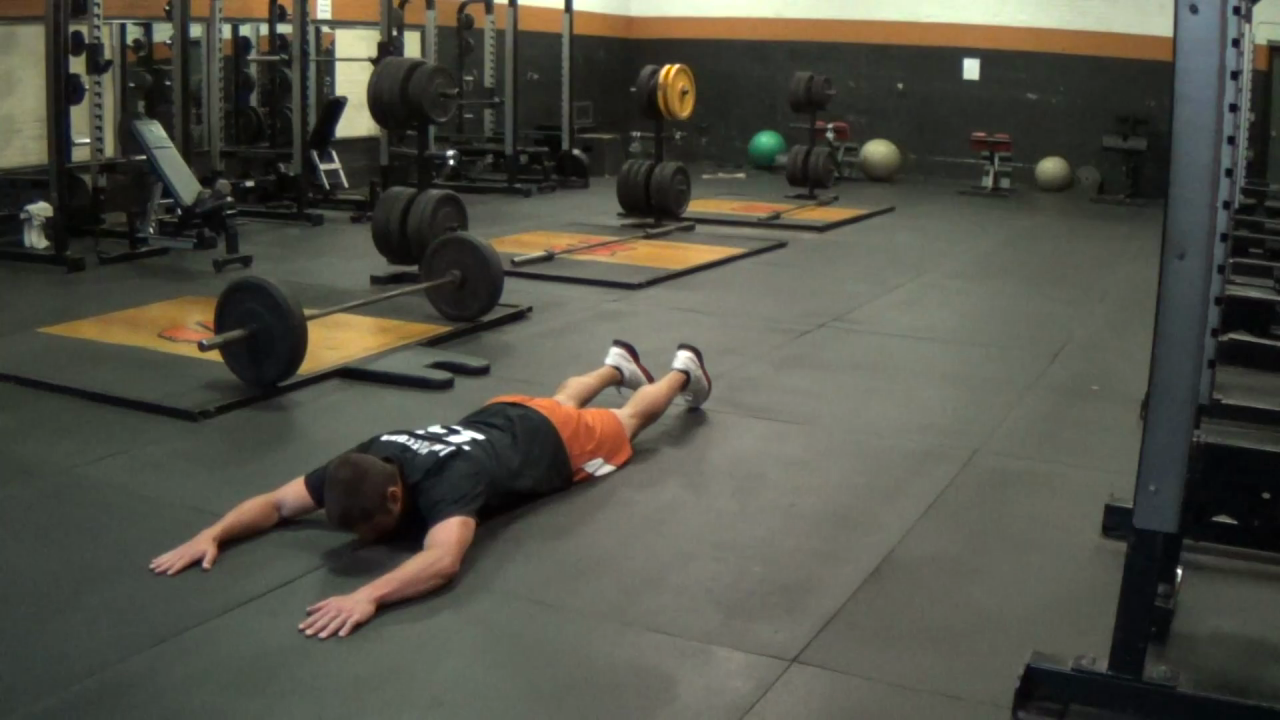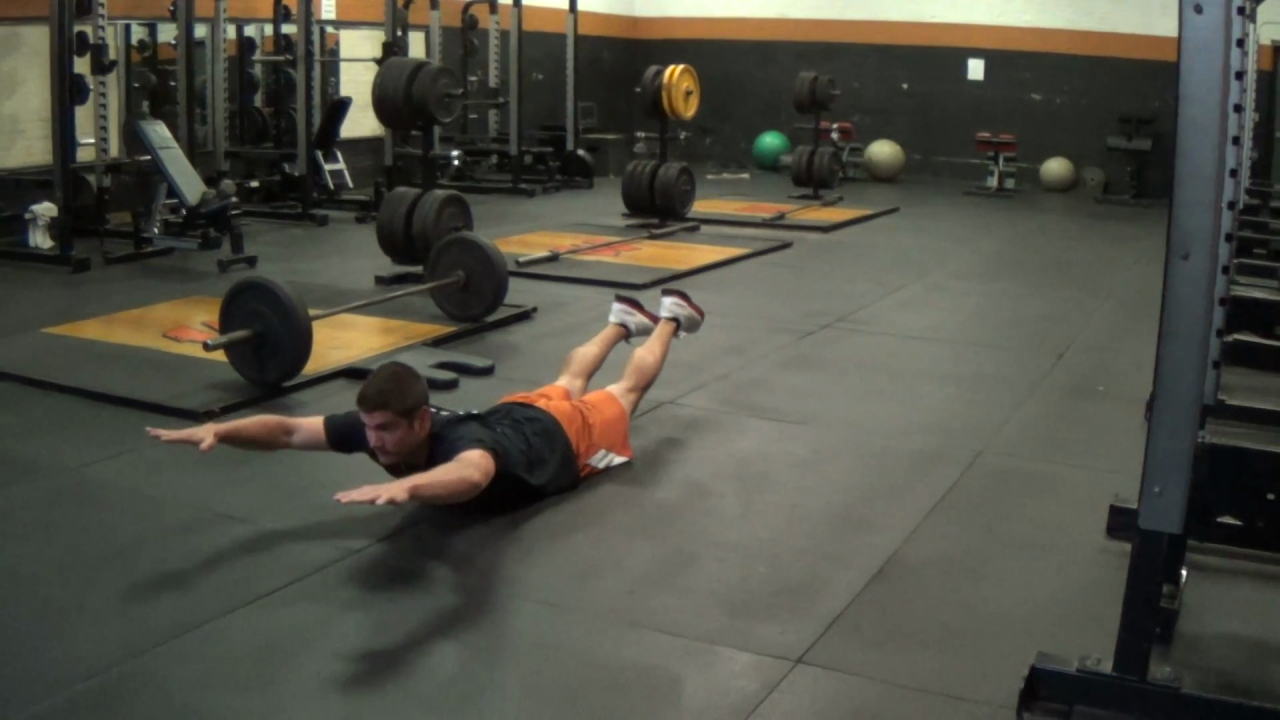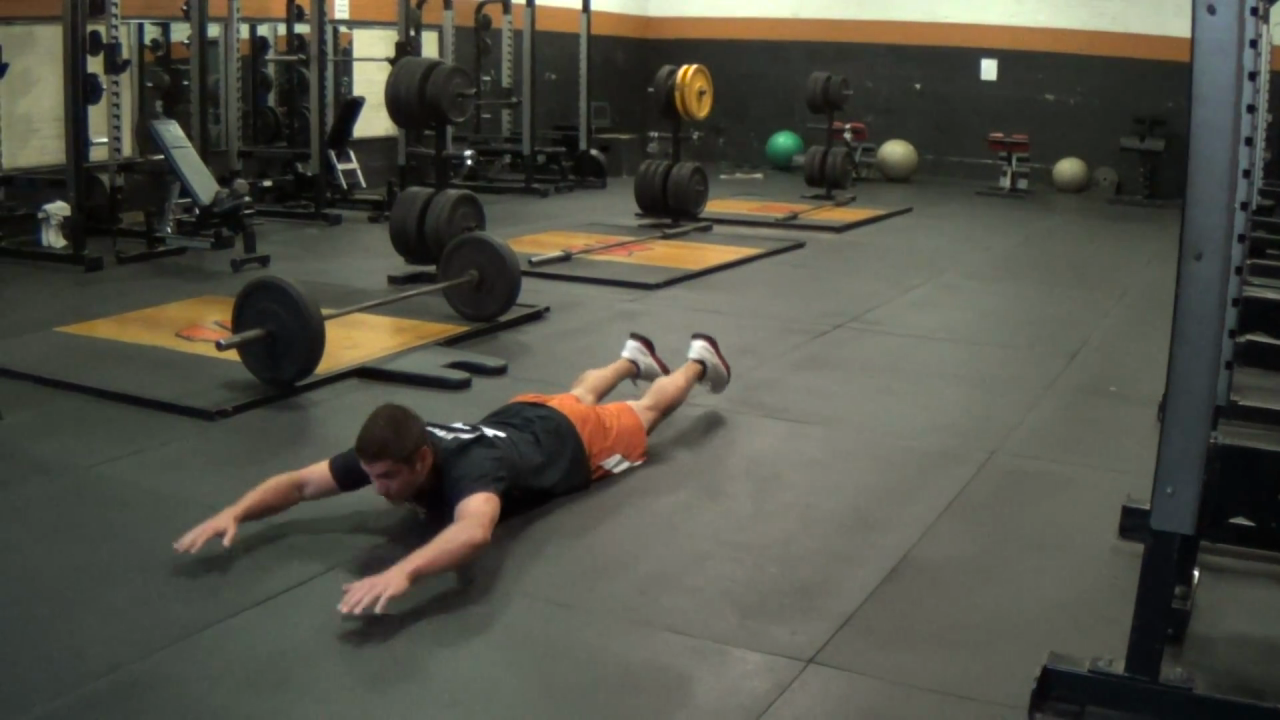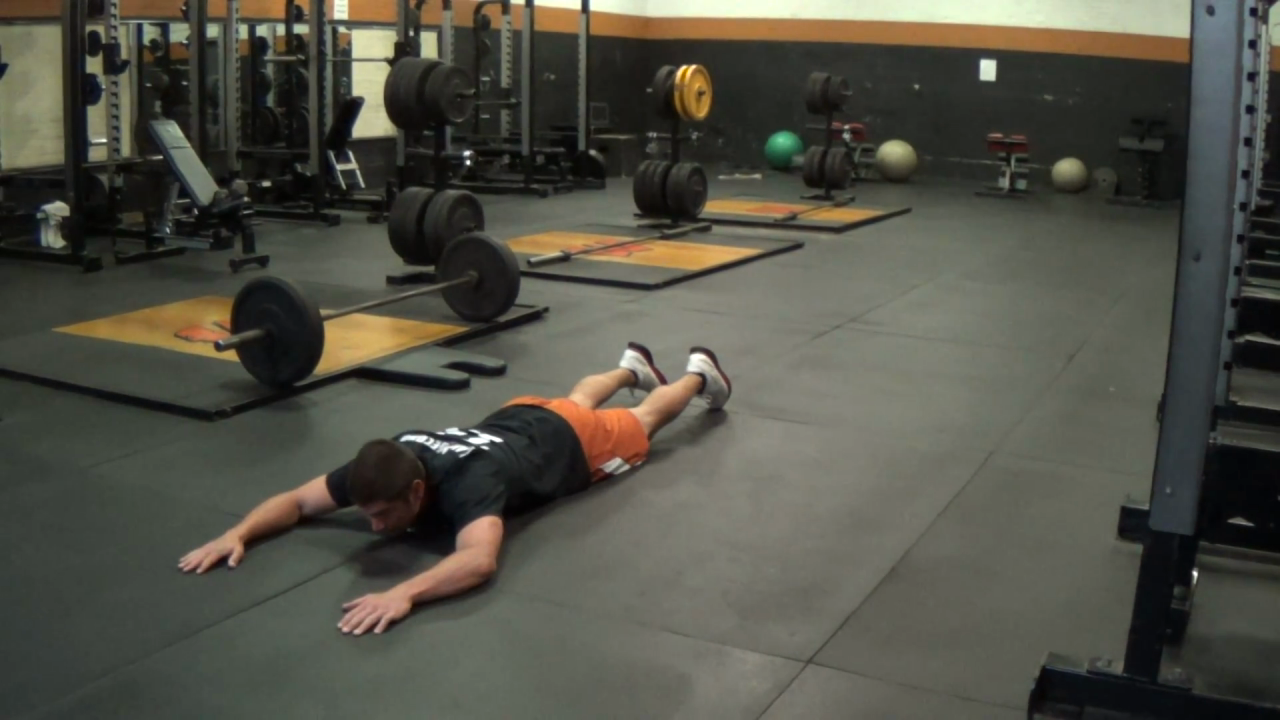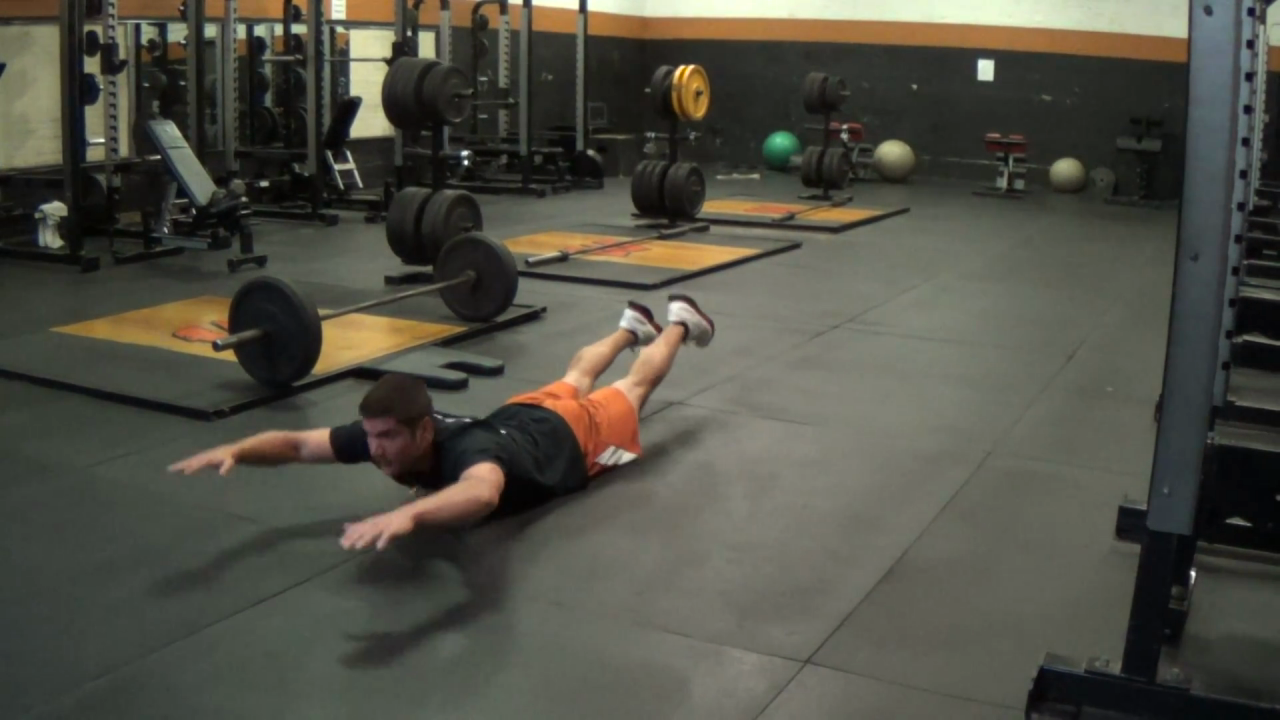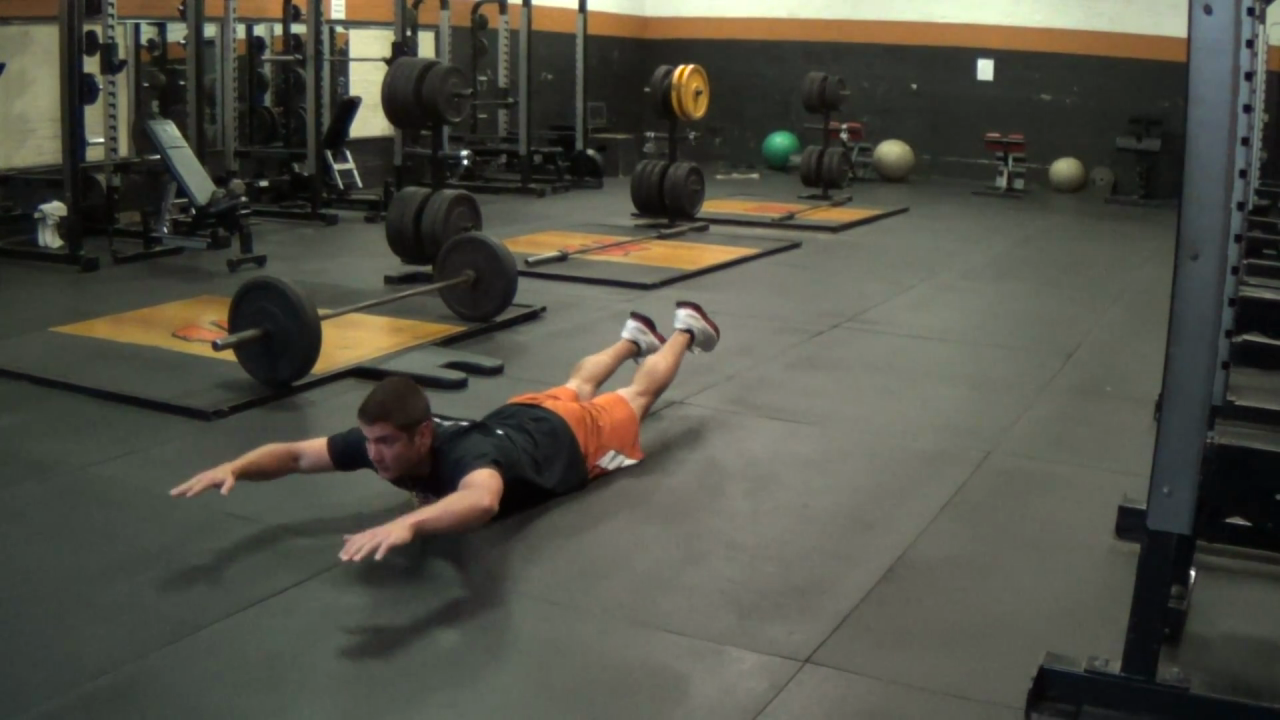
dt=0.7s
person 1, frame 1
left shoulder: (445, 484)
right shoulder: (368, 459)
left elbow: (444, 561)
right elbow: (277, 502)
left wrist: (369, 594)
right wrist: (212, 534)
left hip: (551, 442)
right hip: (497, 419)
left knee: (624, 423)
right knee: (565, 397)
left ankle: (683, 370)
right ankle: (618, 364)
person 1, frame 2
left shoulder: (460, 442)
right shoulder: (378, 424)
left elbow: (472, 476)
right elbow: (289, 429)
left wrist: (403, 486)
right wrist: (216, 429)
left hip: (564, 439)
right hip: (512, 414)
left knee: (625, 391)
right knee: (568, 382)
left ankle: (669, 317)
right ankle: (625, 320)
person 1, frame 3
left shoulder: (465, 466)
right shoulder: (384, 457)
left elbow: (475, 531)
right elbow: (299, 482)
left wrist: (402, 572)
right wrist: (233, 512)
left hip: (569, 441)
right hip: (519, 417)
left knee: (641, 415)
right knee: (579, 394)
left ankle: (699, 362)
right ankle: (633, 358)
person 1, frame 4
left shoulder: (466, 484)
right shoulder: (385, 463)
left elbow: (480, 561)
right elbow: (297, 499)
left wrist: (403, 593)
right wrist: (238, 533)
left hip: (569, 444)
right hip: (514, 420)
left knee: (641, 421)
right knee: (579, 399)
left ankle: (700, 373)
right ankle: (634, 367)
person 1, frame 5
left shoulder: (465, 449)
right shoulder: (379, 431)
left elbow: (484, 494)
right elbow: (296, 443)
left wrist: (406, 513)
right wrist: (233, 450)
left hip: (570, 439)
right hip: (519, 418)
left knee: (631, 390)
right knee: (575, 379)
left ankle: (680, 323)
right ankle: (631, 327)
person 1, frame 6
left shoulder: (463, 454)
right shoulder: (378, 436)
left elbow: (485, 501)
right elbow: (294, 453)
left wrist: (406, 524)
right wrist: (232, 467)
left hip: (569, 440)
right hip: (520, 418)
left knee: (634, 400)
right knee: (579, 383)
left ankle: (686, 330)
right ankle: (635, 337)
